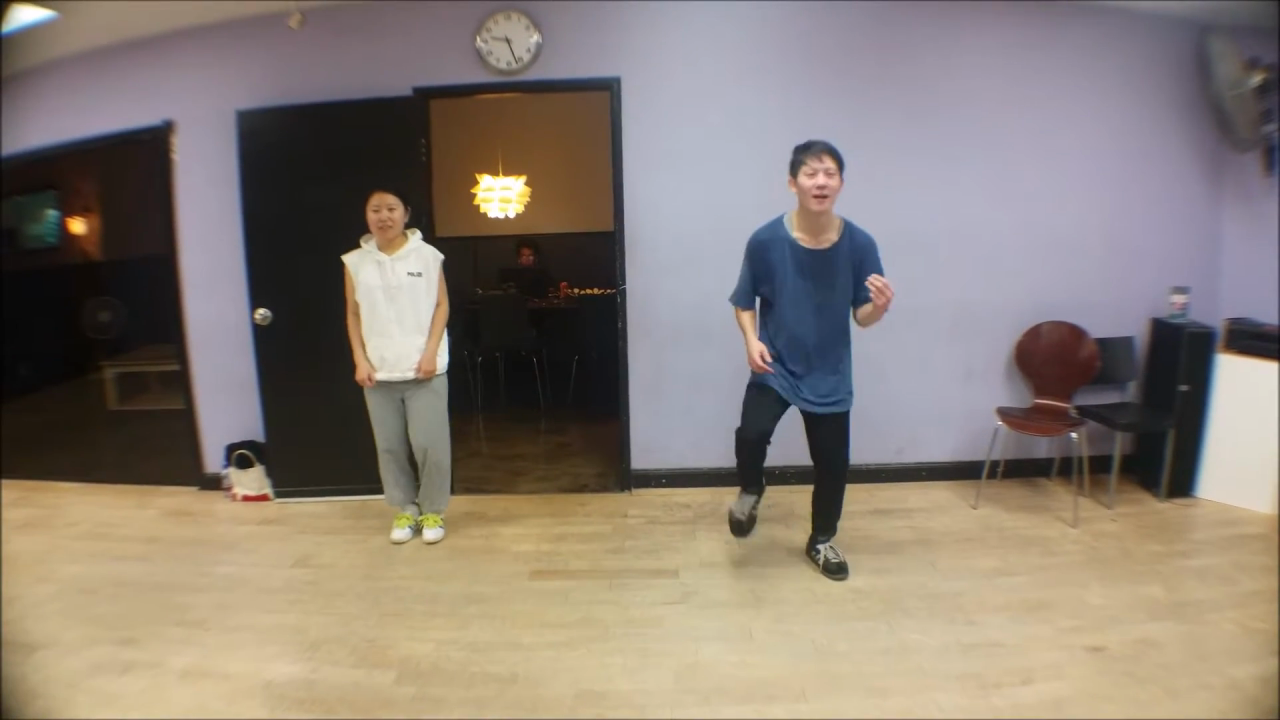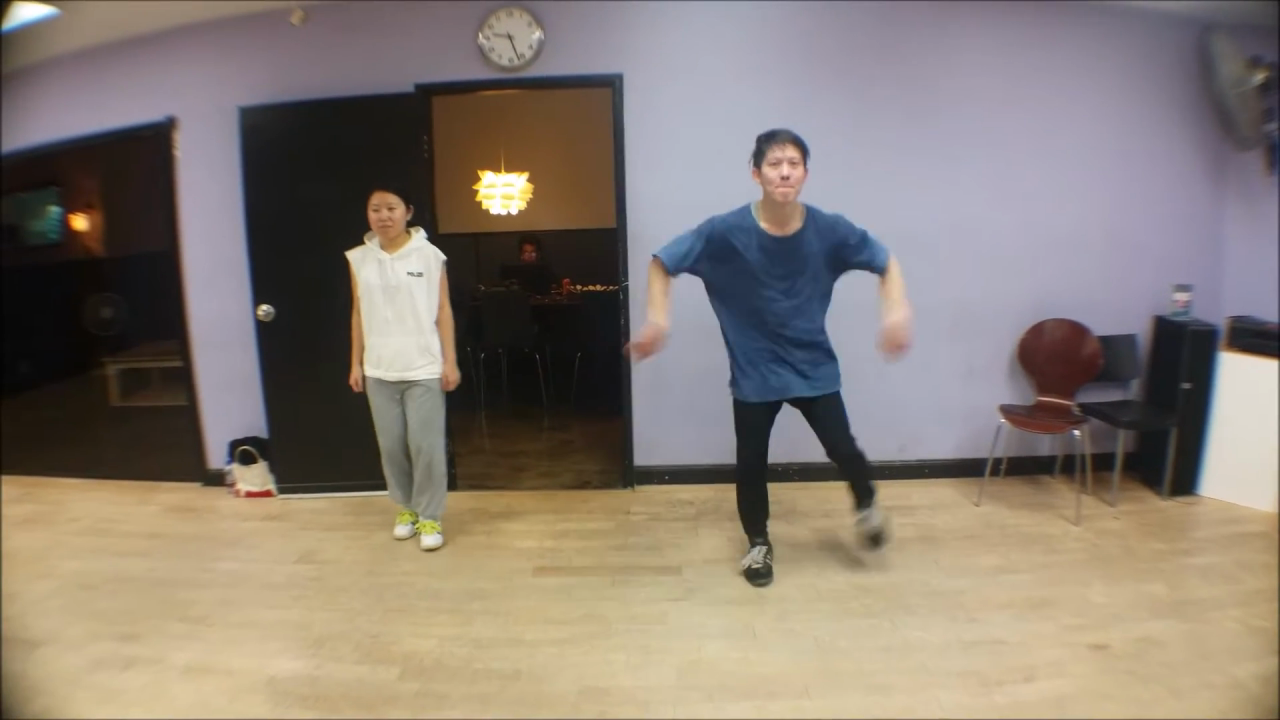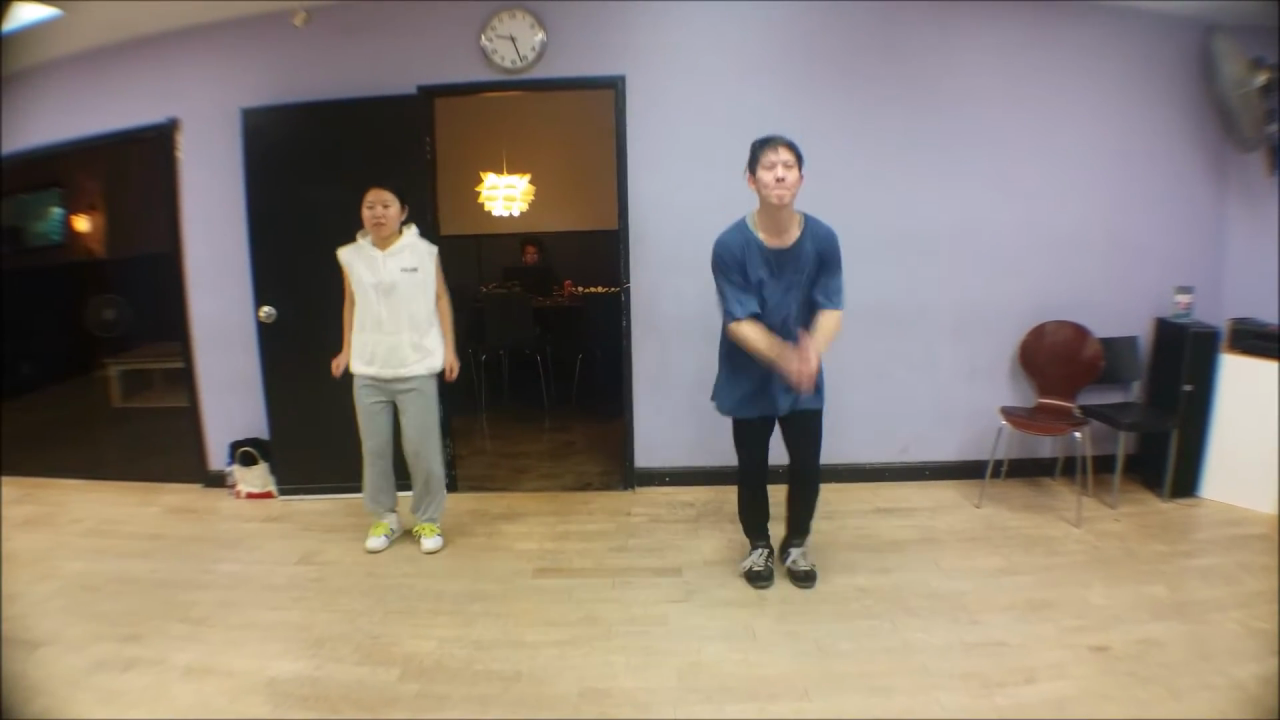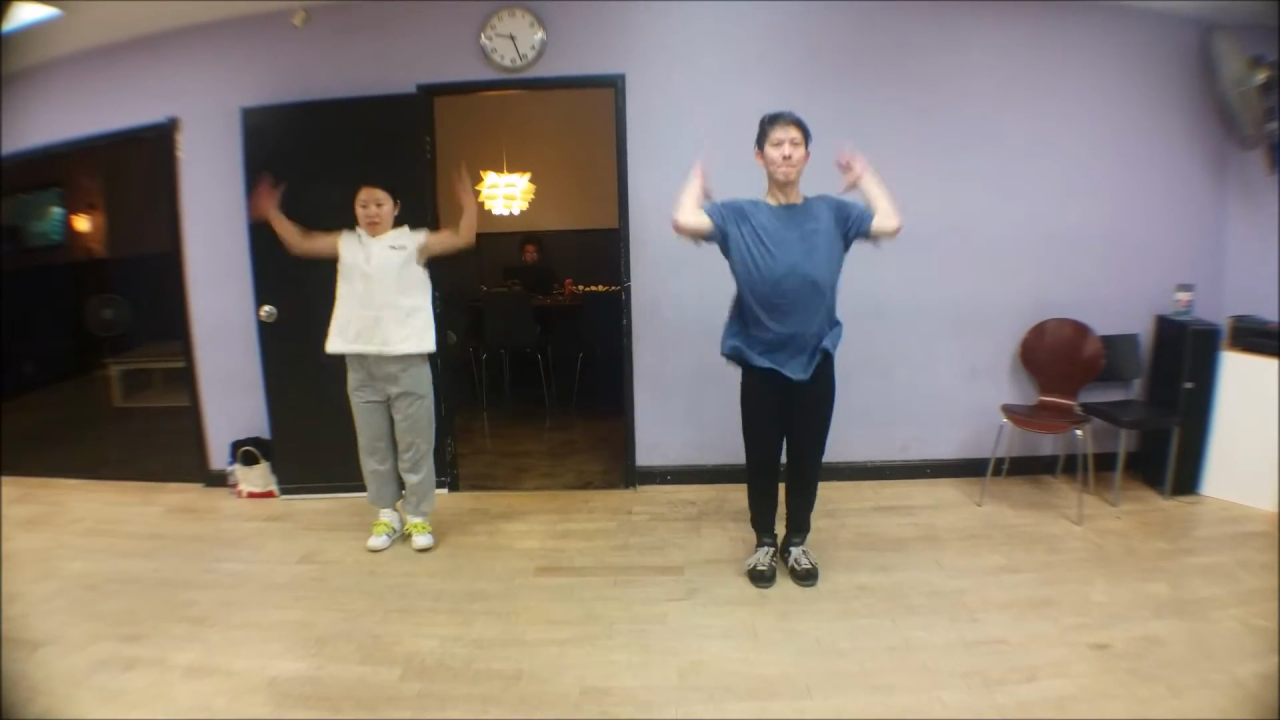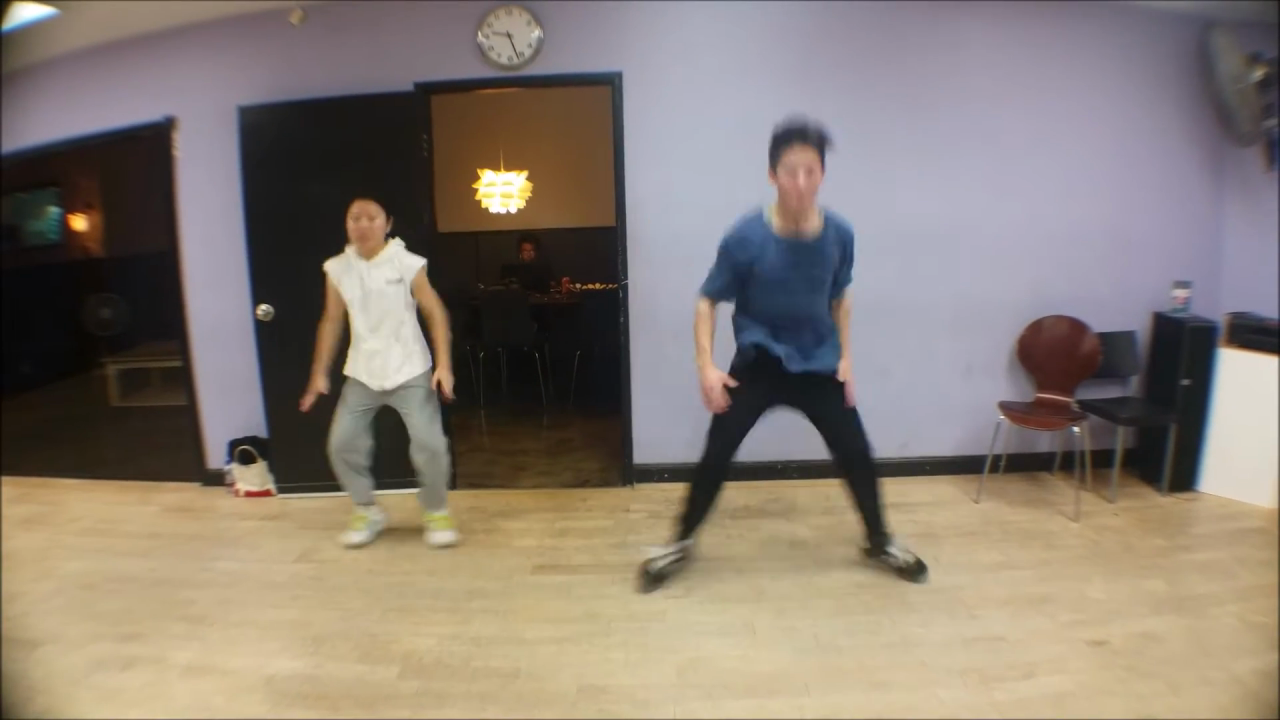
dt=0.4s
person 1, frame 1
left shoulder: (859, 245)
right shoulder: (765, 241)
left elbow: (863, 314)
right elbow: (744, 301)
left wrist: (878, 308)
right wrist: (752, 340)
left hip: (829, 376)
right hip: (776, 367)
left knee: (833, 464)
right knee: (752, 436)
left ankle: (821, 540)
right ankle: (750, 490)
person 1, frame 2
left shoulder: (828, 229)
right shoulder: (726, 230)
left elbow: (885, 262)
right elbow: (662, 264)
left wrist: (896, 311)
right wrist: (658, 318)
left hip: (812, 363)
right hip: (755, 367)
left knee: (841, 446)
right knee: (751, 460)
left ankle: (867, 505)
right ankle: (758, 542)
person 1, frame 3
left shoulder: (822, 239)
right shoulder: (731, 245)
left elbow: (830, 311)
right elbow: (738, 323)
left wrist: (810, 357)
right wrist: (784, 359)
left hip: (803, 382)
right hip: (750, 383)
left knee: (806, 470)
right knee: (752, 468)
left ankle: (794, 544)
right ankle: (757, 545)
person 1, frame 4
left shoulder: (830, 212)
right shoulder: (740, 214)
left elbow: (888, 225)
right elbow: (684, 222)
left wrist: (863, 176)
right wrist: (699, 178)
left hip: (815, 359)
right hip: (760, 358)
left knee: (806, 459)
right knee: (762, 460)
left ankle: (796, 541)
right ankle: (764, 541)
person 1, frame 5
left shoulder: (838, 234)
right shoulder: (747, 237)
left elbow: (839, 299)
right elbow: (706, 300)
left wrist: (845, 358)
right wrist: (706, 366)
left hip: (817, 367)
right hip: (759, 366)
left knee: (854, 457)
right knee: (717, 455)
left ankle: (879, 542)
right ankle: (681, 541)
person 2, frame 1
left shoulder: (427, 256)
right shoulder: (355, 262)
left elbow: (442, 306)
right elbow: (353, 315)
left wrist: (431, 352)
right wrist: (359, 359)
left hip: (423, 368)
right hip: (379, 371)
left knee: (429, 442)
right knee: (390, 446)
left ankle: (433, 511)
right ankle: (406, 509)
person 2, frame 2
left shoulder: (428, 256)
right shoulder: (358, 259)
left elbow: (443, 310)
right elbow: (358, 314)
left wrist: (450, 360)
right wrist: (355, 363)
left hip: (424, 369)
right hip: (379, 371)
left knee: (425, 446)
right knee: (390, 445)
left ankle: (429, 517)
right ankle: (406, 509)
person 2, frame 3
left shoulder: (423, 252)
right shoulder: (350, 257)
left elbow: (441, 301)
left wrist: (449, 350)
right wrist: (346, 350)
left hip: (418, 369)
right hip: (368, 371)
left knee: (423, 449)
right knee: (375, 449)
left ankle: (427, 520)
right ankle: (384, 517)
person 2, frame 4
left shoulder: (413, 241)
right shoulder: (345, 243)
left elbow: (461, 239)
right elbow: (299, 243)
left wrist: (469, 207)
right wrist: (273, 215)
left hip: (407, 358)
right hip: (361, 360)
left knee: (414, 442)
right knee: (372, 444)
left ankle: (417, 517)
right ankle: (387, 515)
person 2, frame 5
left shoulder: (406, 264)
right shoulder: (337, 269)
left elbow: (436, 314)
right elbow: (332, 322)
left wrist: (443, 367)
right wrist: (319, 374)
left hip: (410, 372)
right hip: (362, 374)
left knee: (429, 447)
right knee: (344, 445)
left ankle: (436, 514)
right ankle: (368, 513)
